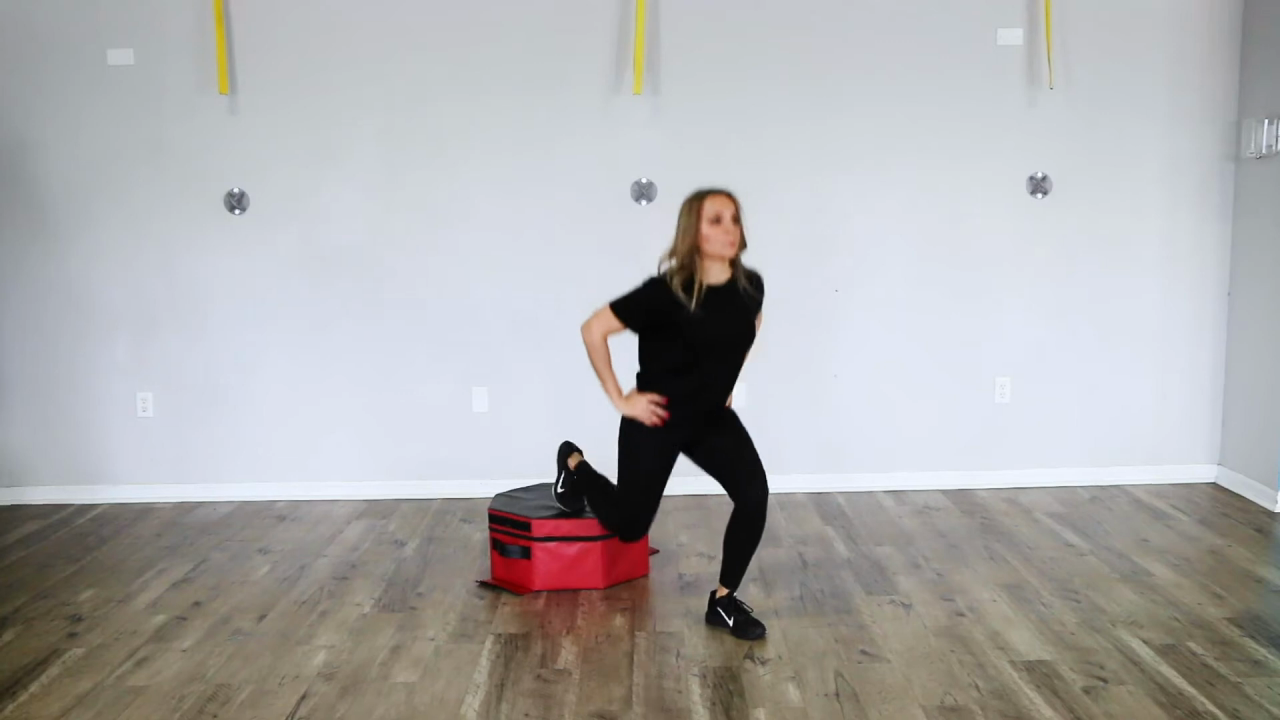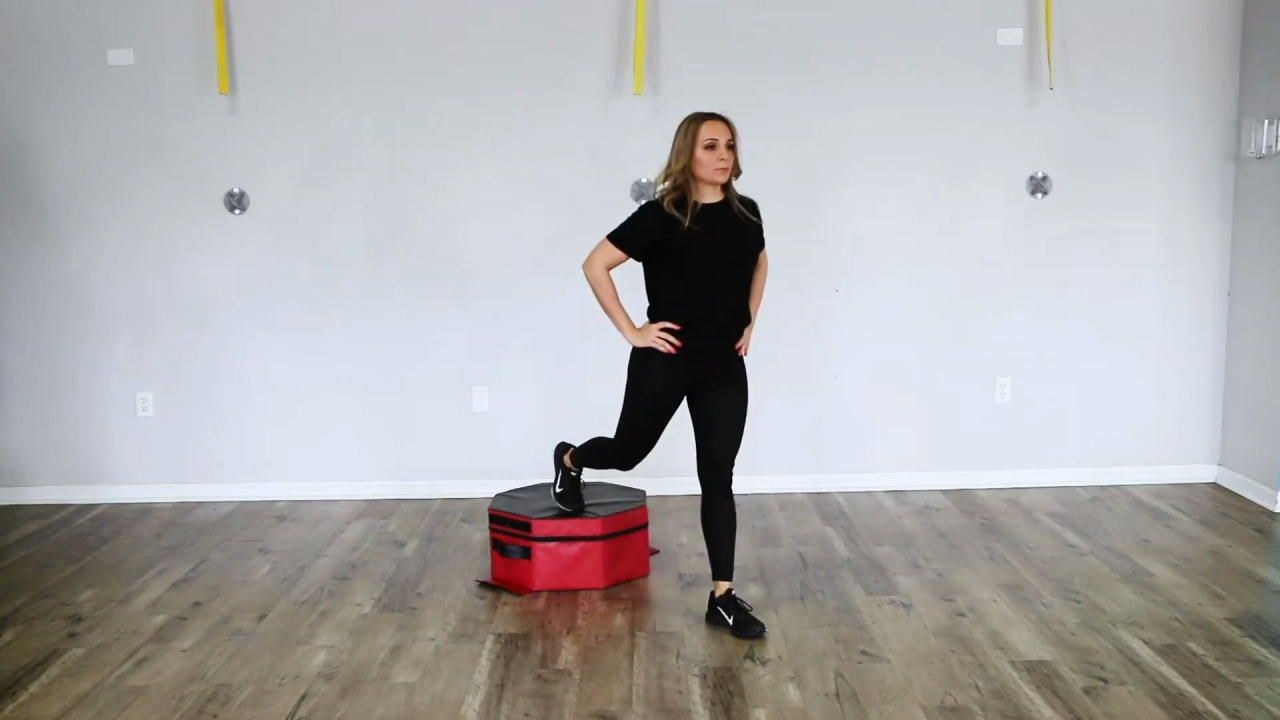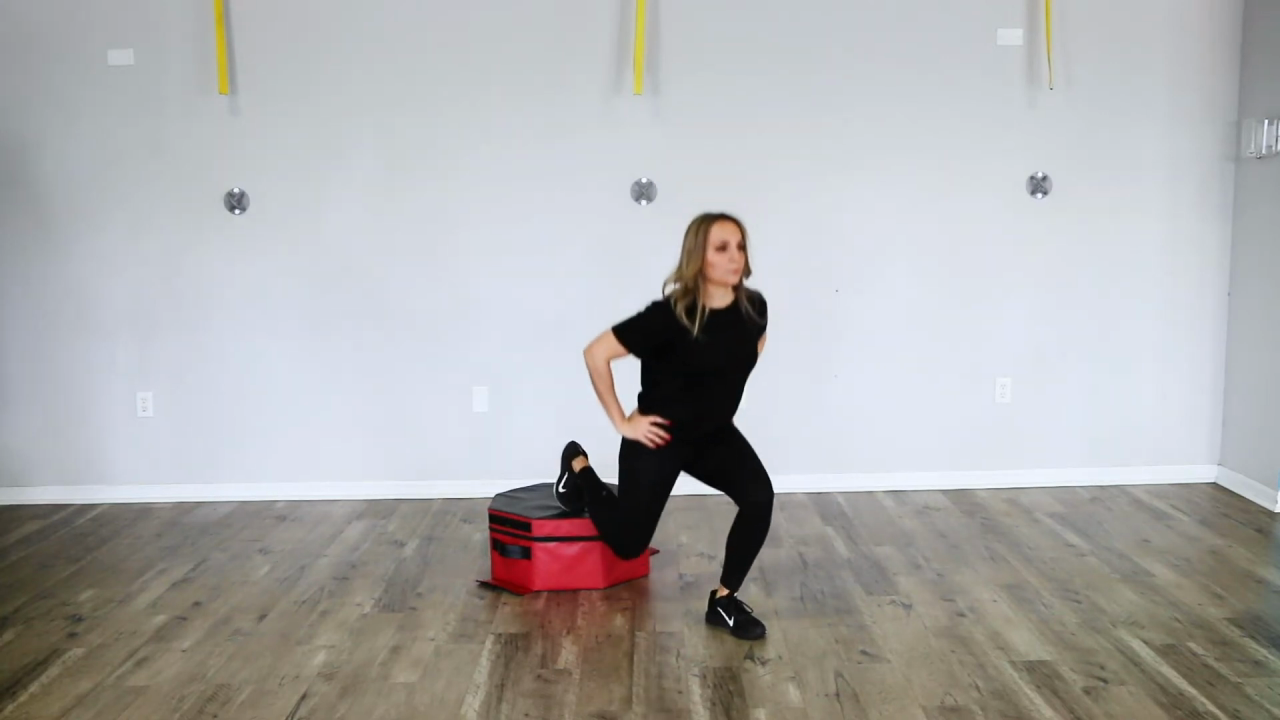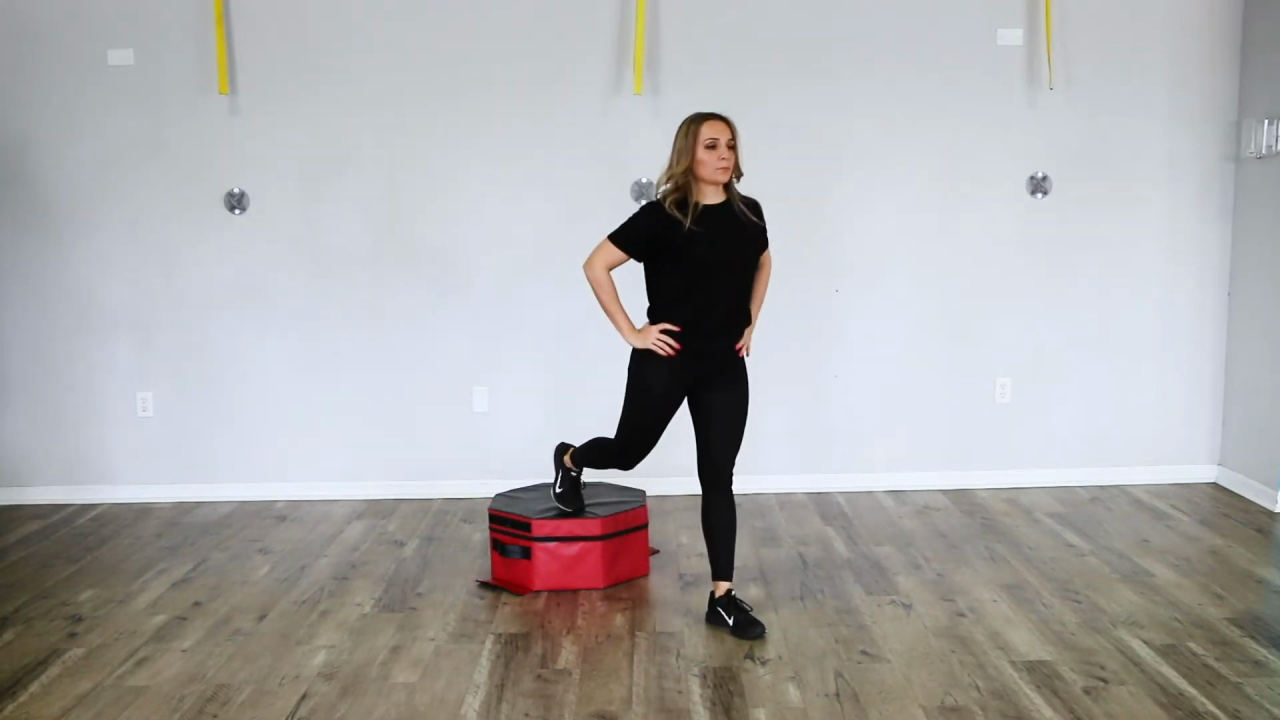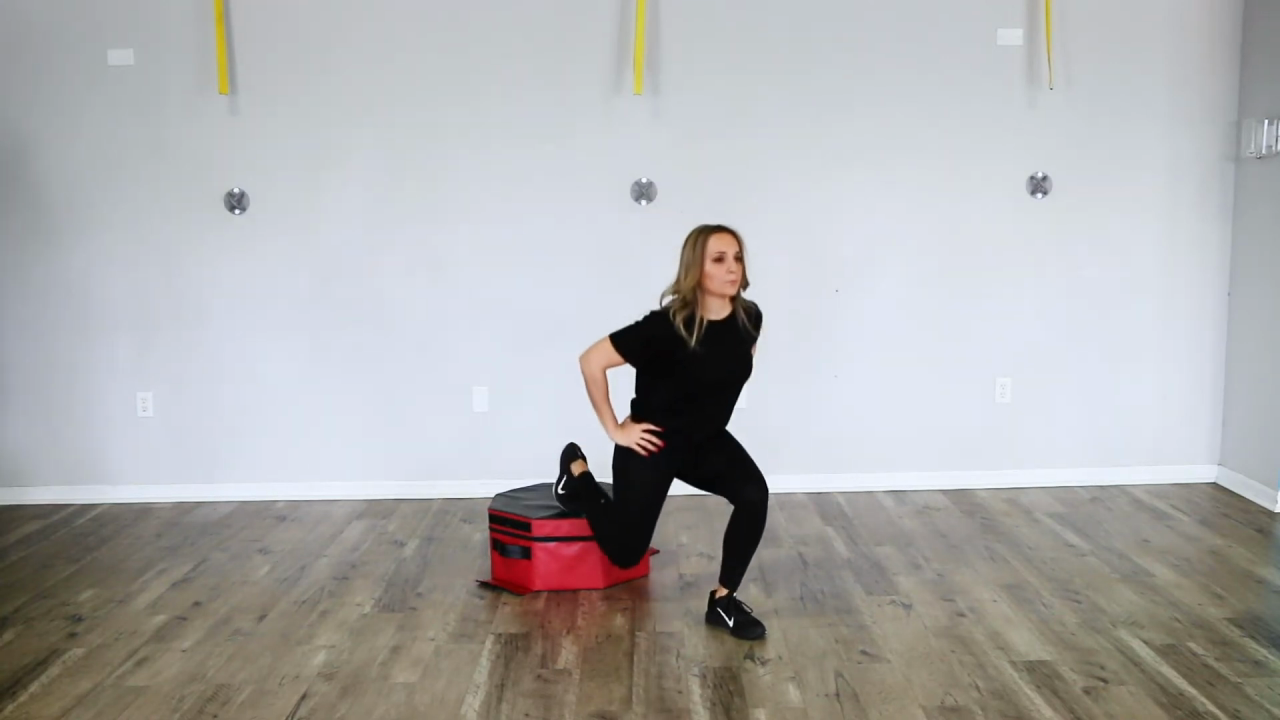
dt=1s
person 1, frame 1
left shoulder: (750, 286)
right shoulder: (667, 292)
right elbow: (594, 330)
right wrist: (620, 400)
left hip: (713, 417)
right hip: (657, 419)
left knee: (754, 494)
right knee: (628, 524)
left ankle: (724, 600)
right ankle: (574, 466)
person 1, frame 2
left shoulder: (745, 213)
right shoulder: (662, 215)
left elbow: (759, 265)
right elbow: (595, 265)
left wrist: (749, 322)
right wrist: (630, 331)
left hip: (724, 364)
right hip: (665, 359)
left knee: (718, 477)
right knee: (628, 451)
left ankle: (723, 598)
right ankle: (568, 461)
person 1, frame 3
left shoulder: (753, 307)
right shoulder: (669, 316)
right elbow: (596, 354)
right wrist: (621, 421)
left hip: (714, 434)
right hip: (658, 438)
left knee: (759, 498)
right knee: (628, 543)
left ankle: (724, 600)
right ankle: (578, 467)
person 1, frame 4
left shoulder: (748, 213)
right shoulder: (662, 216)
left elbow: (762, 266)
right elbow: (595, 266)
left wrist: (750, 323)
right wrist: (630, 333)
left hip: (725, 365)
right hip: (665, 361)
left knee: (718, 479)
right knee: (628, 451)
left ankle: (723, 598)
right ankle: (568, 462)
person 1, frame 5
left shoulder: (749, 318)
right shoulder: (667, 327)
right elbow: (592, 361)
right wrist: (614, 429)
left hip: (707, 441)
right hip: (652, 445)
left knee: (754, 496)
right knee: (626, 552)
left ankle: (723, 600)
right ankle: (576, 468)
